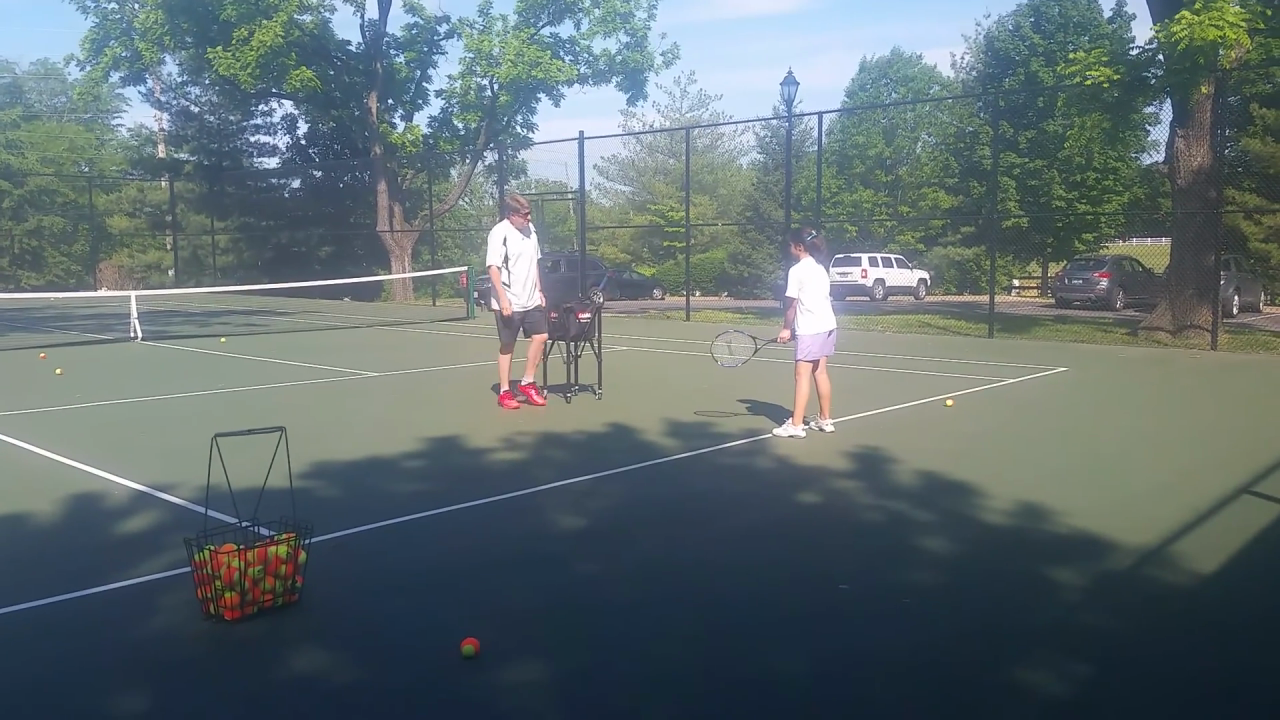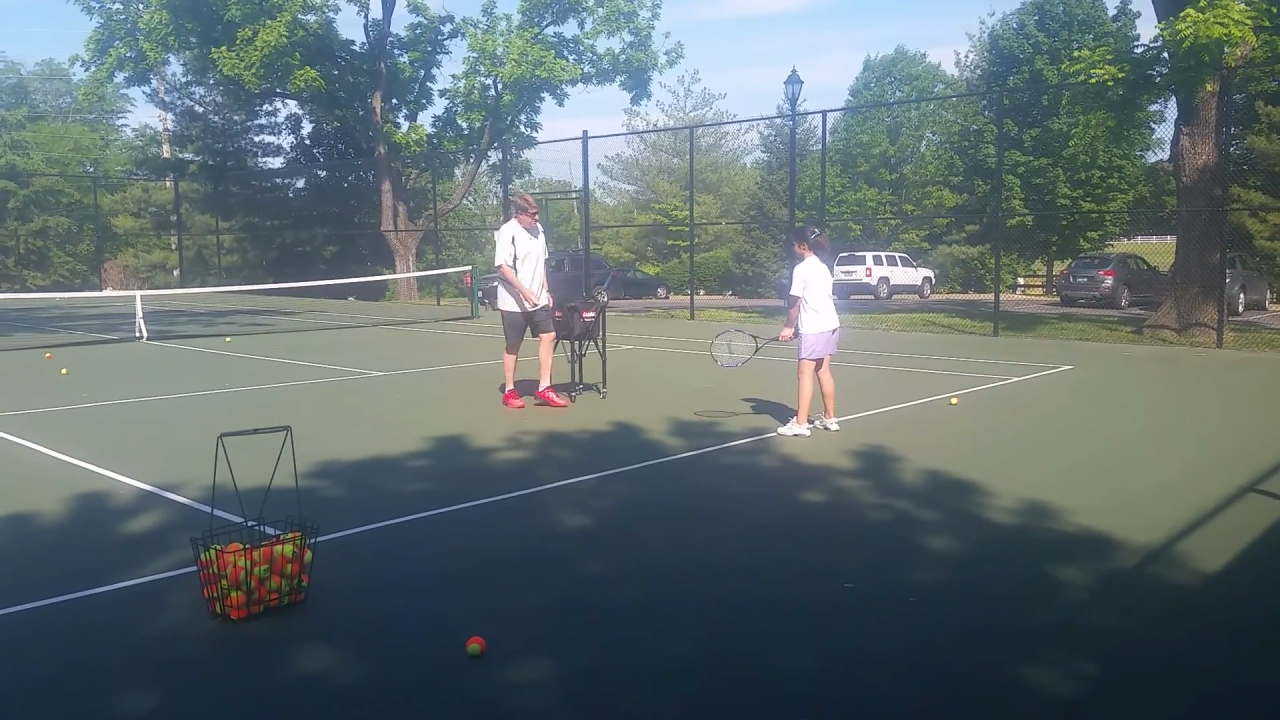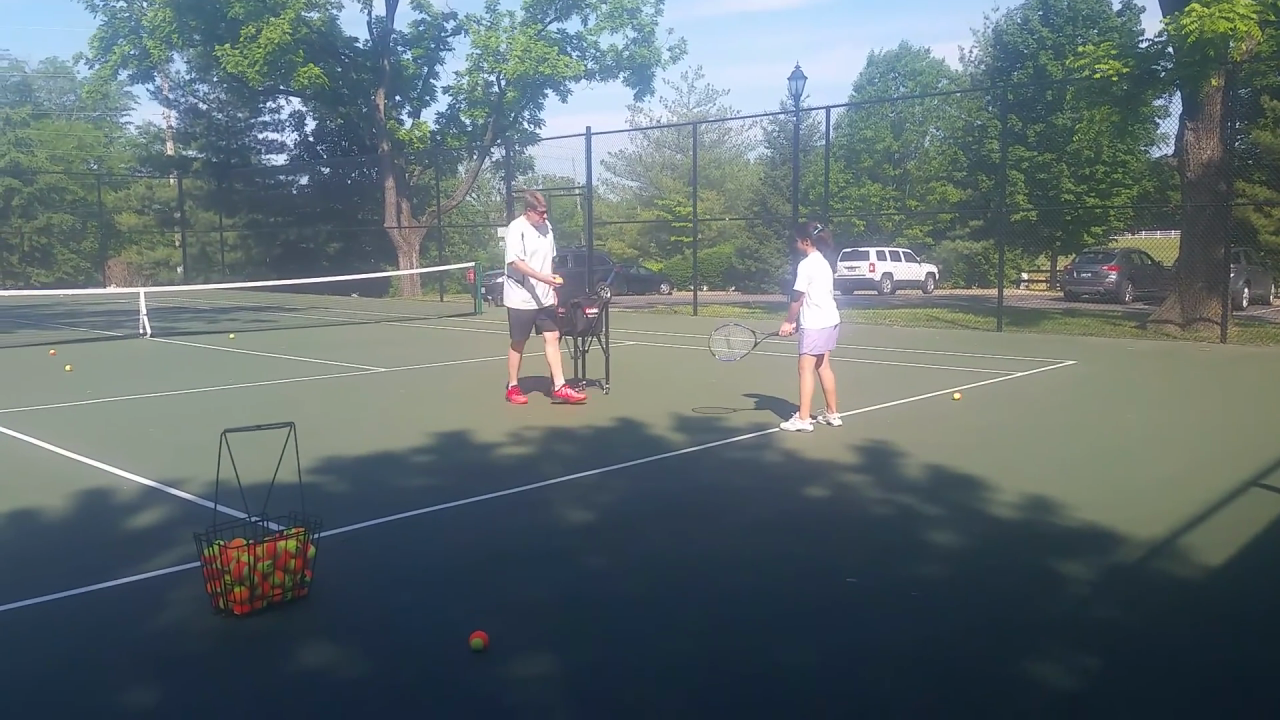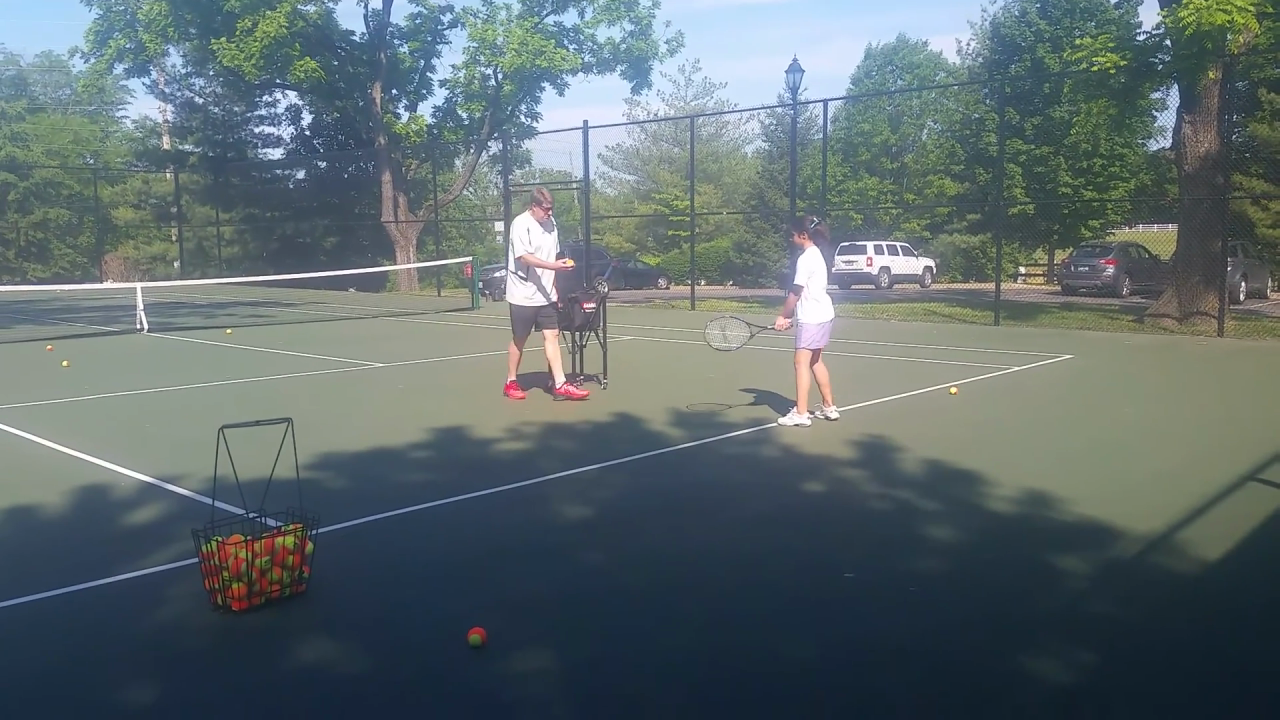
dt=0.1s
person 1, frame 1
left shoulder: (530, 229)
right shoulder: (499, 233)
right elbow: (493, 268)
left wrist: (539, 290)
right wrist: (502, 299)
left hip: (530, 299)
right hip: (507, 302)
left knee: (541, 337)
right knee: (507, 346)
left ankle: (527, 383)
right ankle: (504, 392)
person 1, frame 2
left shoulder: (537, 229)
right shoulder: (507, 232)
right elbow: (503, 267)
left wrist: (546, 290)
right wrist: (524, 292)
left hip: (538, 299)
right hip: (515, 302)
left knee: (548, 337)
right knee: (513, 346)
left ankle: (545, 388)
right ankle: (509, 392)
person 1, frame 3
left shoulder: (546, 227)
right shoulder: (515, 229)
right elbow: (516, 263)
left wrist: (553, 289)
right wrist: (544, 278)
left hip: (545, 298)
right hip: (521, 298)
left knee: (552, 338)
right knee: (518, 343)
left ankle: (559, 387)
right ankle: (513, 388)
person 1, frame 4
left shoulder: (551, 223)
right shoulder: (521, 224)
right elbow: (525, 257)
left wrist: (553, 286)
right wrist: (556, 267)
left hip: (546, 295)
right hip: (523, 295)
left knee: (551, 336)
right knee: (519, 339)
left ankle: (560, 385)
right ankle: (511, 382)
person 2, frame 1
left shoulder: (797, 270)
right shoulder: (819, 268)
left elbow: (792, 304)
right elbow: (816, 300)
left wrist: (786, 329)
right wrist: (793, 328)
left hip: (810, 329)
right hip: (826, 325)
left knee: (802, 375)
right knee: (820, 372)
left ankle: (796, 425)
right ankle: (825, 419)
person 2, frame 2
left shoulder: (802, 269)
right shoulder: (822, 267)
left elbow: (796, 303)
left wrist: (788, 327)
right wrist: (796, 326)
left hip: (813, 327)
right hip: (829, 324)
left knee: (805, 373)
right knee: (823, 371)
left ankle: (801, 423)
right ankle: (829, 418)
person 2, frame 3
left shoulder: (806, 265)
right shoulder: (822, 262)
left elbow: (798, 299)
left wrist: (788, 322)
right wrist: (795, 322)
left hip: (815, 323)
right hip: (828, 320)
left knee: (805, 368)
right knee: (823, 366)
left ankle: (803, 418)
right ankle: (832, 413)
person 2, frame 4
left shoulder: (806, 258)
right shoulder: (815, 255)
left elbow: (796, 293)
left wrist: (783, 316)
right wrist: (789, 316)
left hip: (812, 318)
right hip: (822, 315)
left knee: (801, 362)
right knee: (815, 361)
left ankle: (801, 413)
right ankle: (829, 407)
